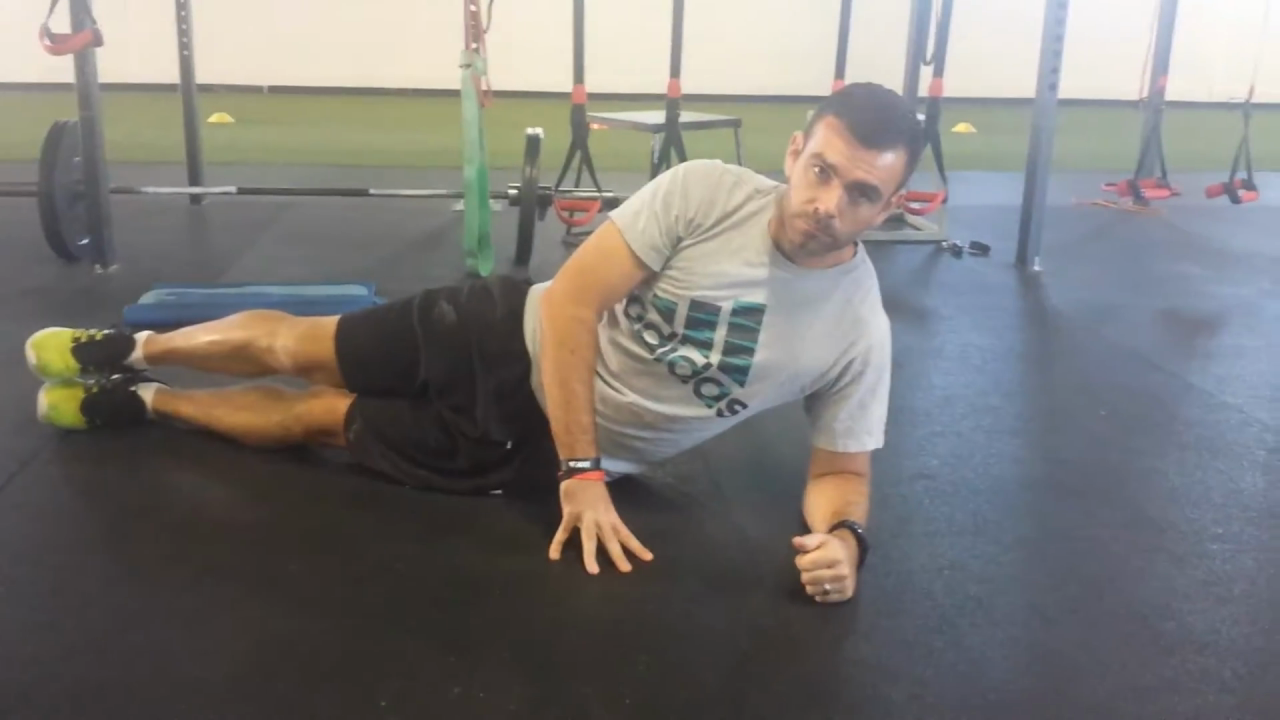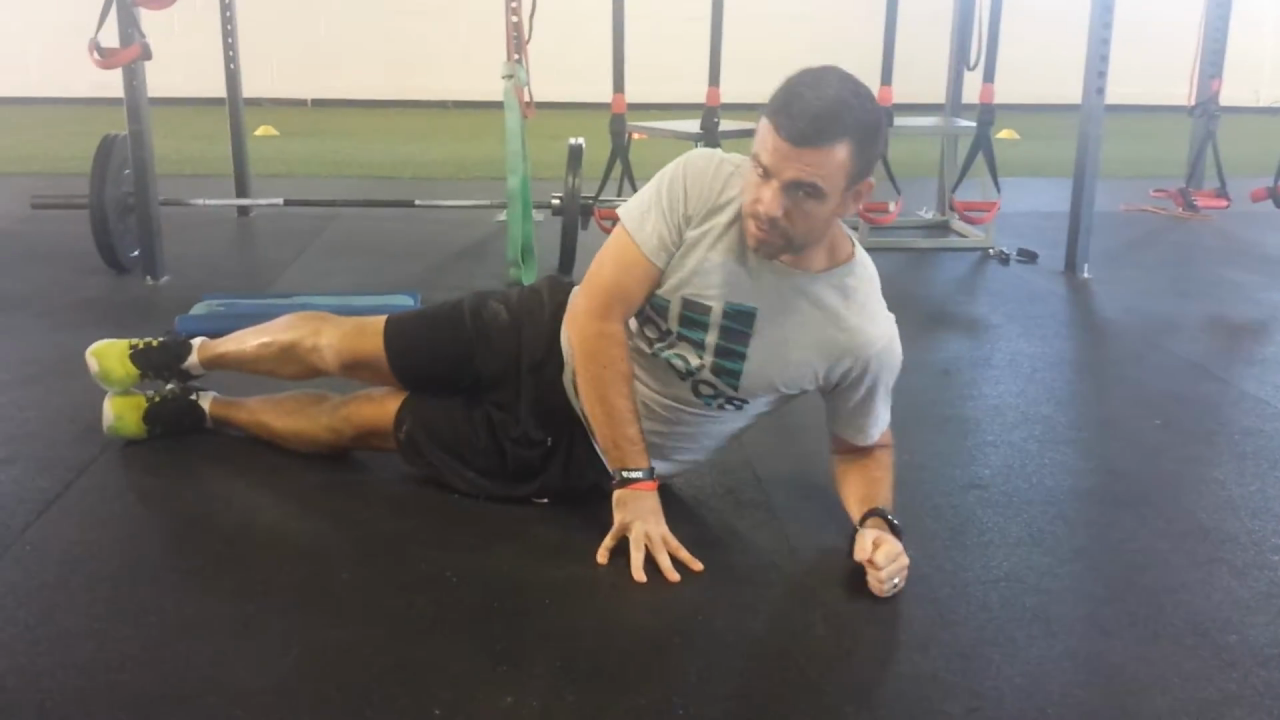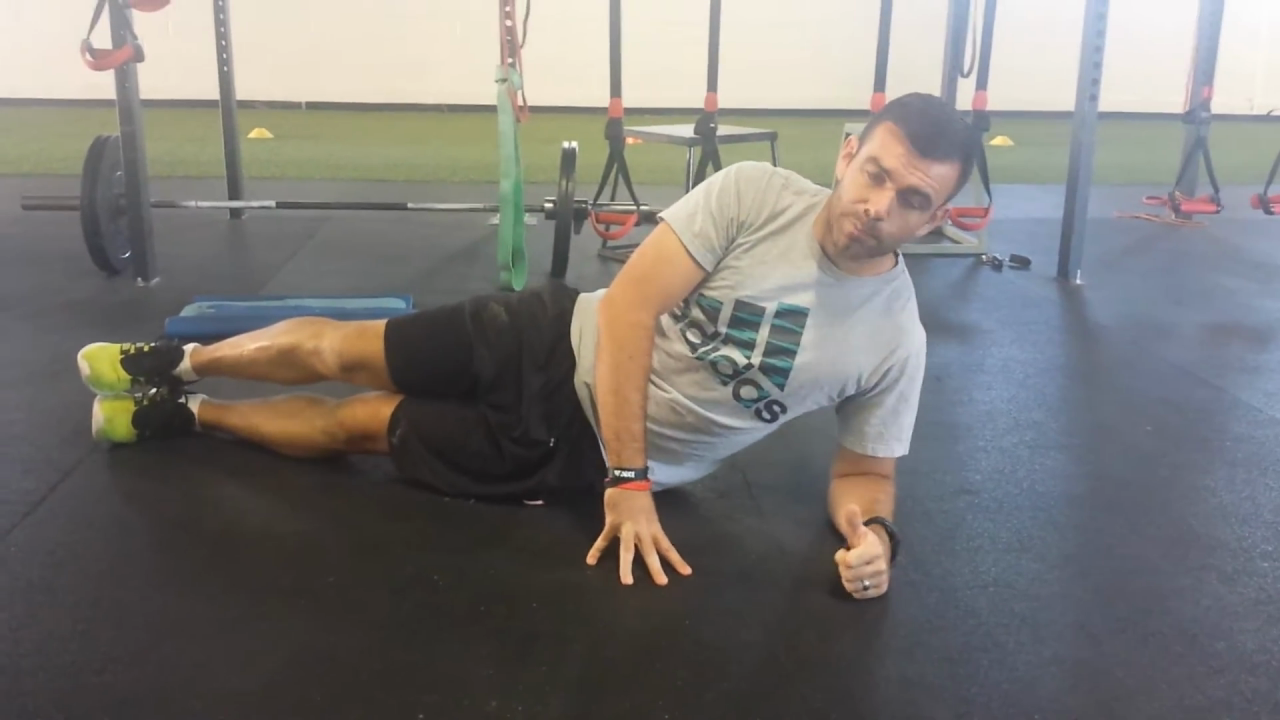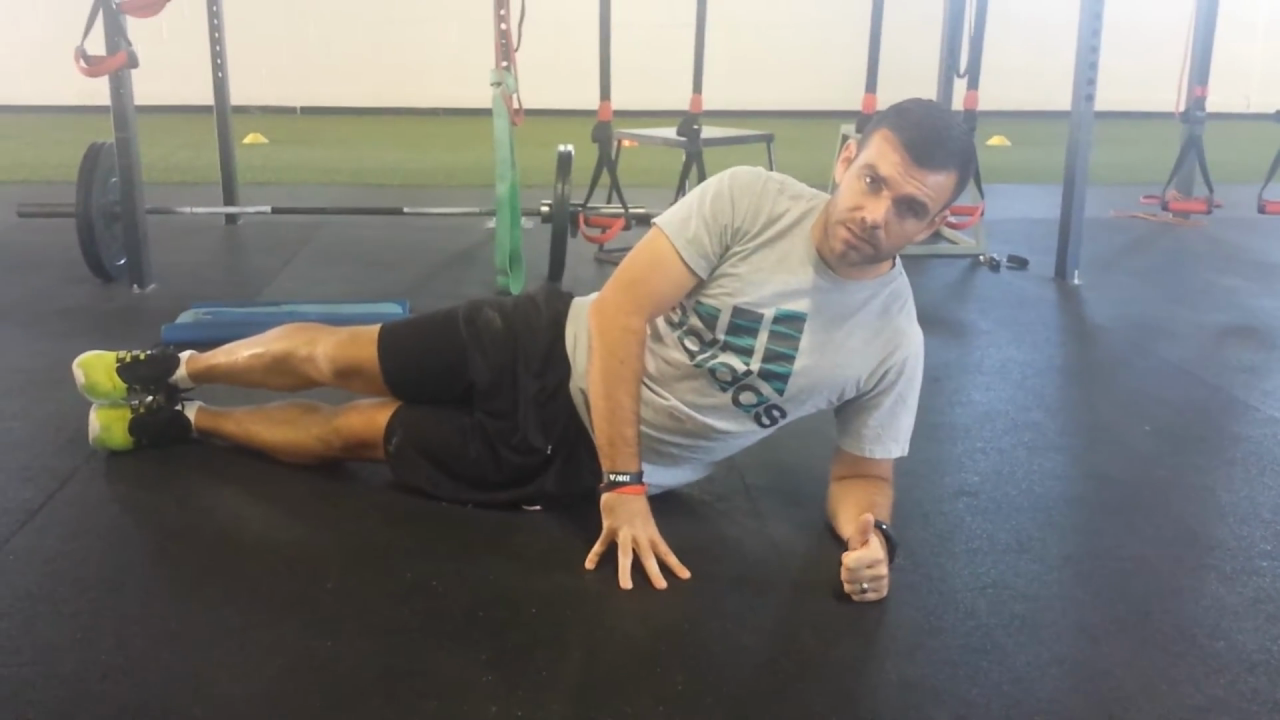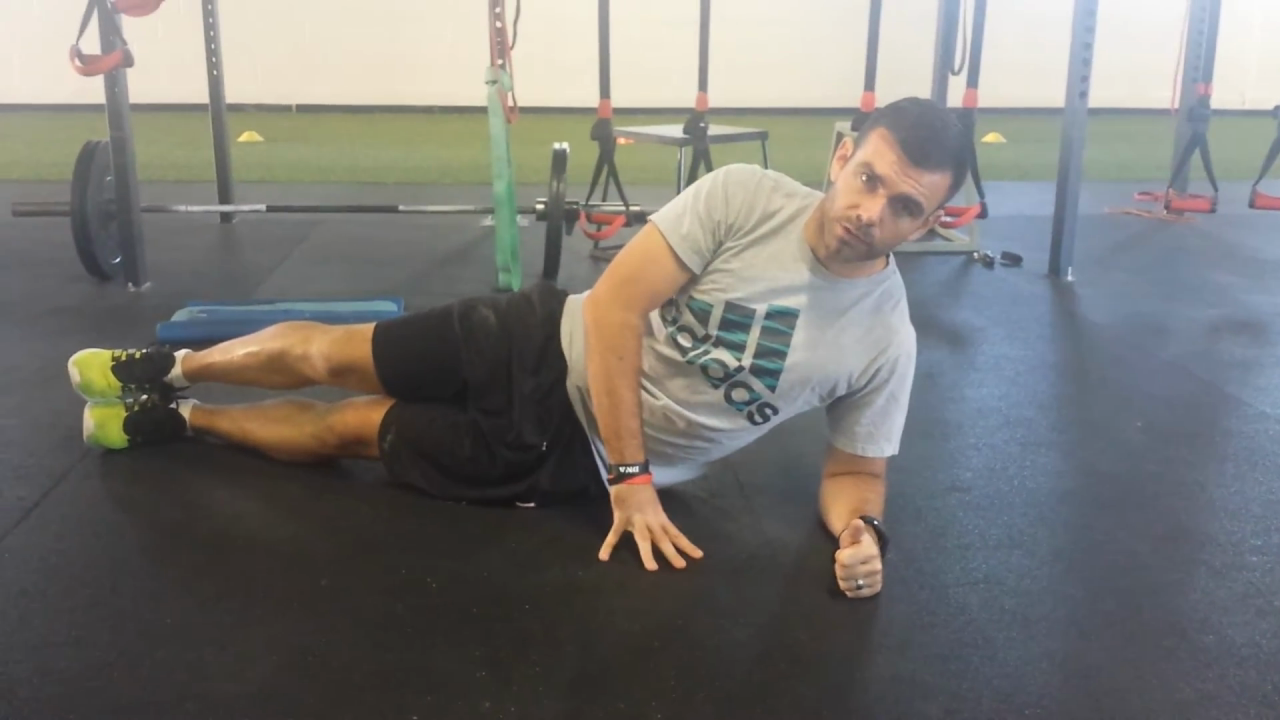
dt=1s
person 1, frame 1
left shoulder: (859, 334)
right shoulder: (707, 190)
left elbow: (840, 471)
right elbow: (572, 303)
left wrist: (843, 538)
right wrist: (583, 474)
left hip: (524, 442)
right hip: (515, 334)
left knee: (317, 417)
right knee: (295, 346)
left ankle: (141, 403)
right ankle: (131, 349)
person 1, frame 2
left shoulder: (860, 333)
right shoulder: (701, 180)
left elbow: (861, 447)
right elbow: (595, 318)
left wrist: (877, 524)
right wrist: (634, 481)
left hip: (568, 444)
right hip: (549, 335)
left knee: (360, 420)
right knee: (338, 347)
left ankle: (196, 409)
right ankle: (185, 356)
person 1, frame 3
left shoulder: (895, 342)
right shoulder: (754, 193)
left elbow: (864, 469)
right elbow: (628, 308)
left wrist: (872, 532)
right wrist: (631, 479)
left hip: (571, 451)
right hip: (557, 341)
left knee: (360, 423)
right knee: (338, 350)
left ankle: (187, 415)
right ankle: (178, 366)
person 1, frame 4
left shoulder: (893, 345)
right shoulder: (749, 197)
left elbow: (862, 472)
right elbow: (619, 313)
left wrist: (871, 535)
right wrist: (627, 487)
left hip: (564, 455)
right hip: (551, 346)
left knee: (354, 430)
right knee: (330, 356)
left ankle: (182, 421)
right ankle: (173, 370)
person 1, frame 5
left shoulder: (885, 342)
right shoulder: (744, 194)
left elbow: (853, 469)
right elbow: (613, 306)
left wrist: (861, 531)
right wrist: (635, 478)
left hip: (564, 454)
right hip: (548, 344)
left knee: (349, 428)
right knee: (326, 355)
left ankle: (178, 420)
right ankle: (167, 369)
